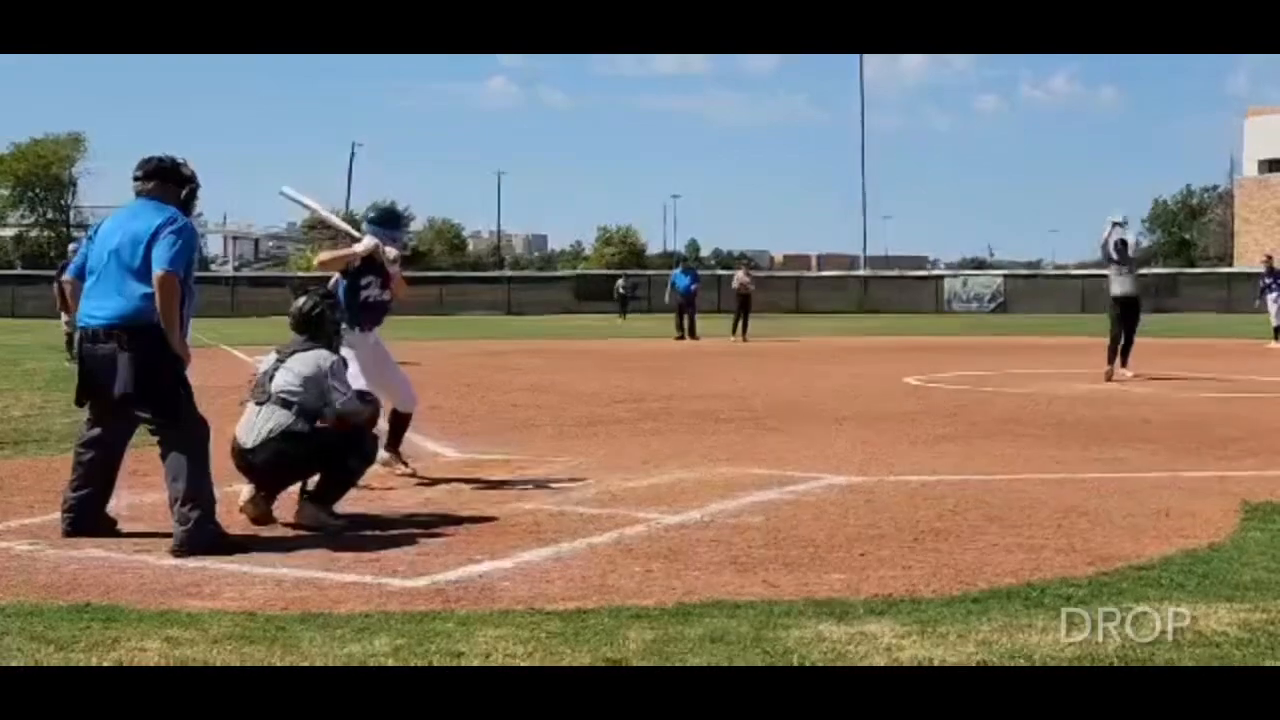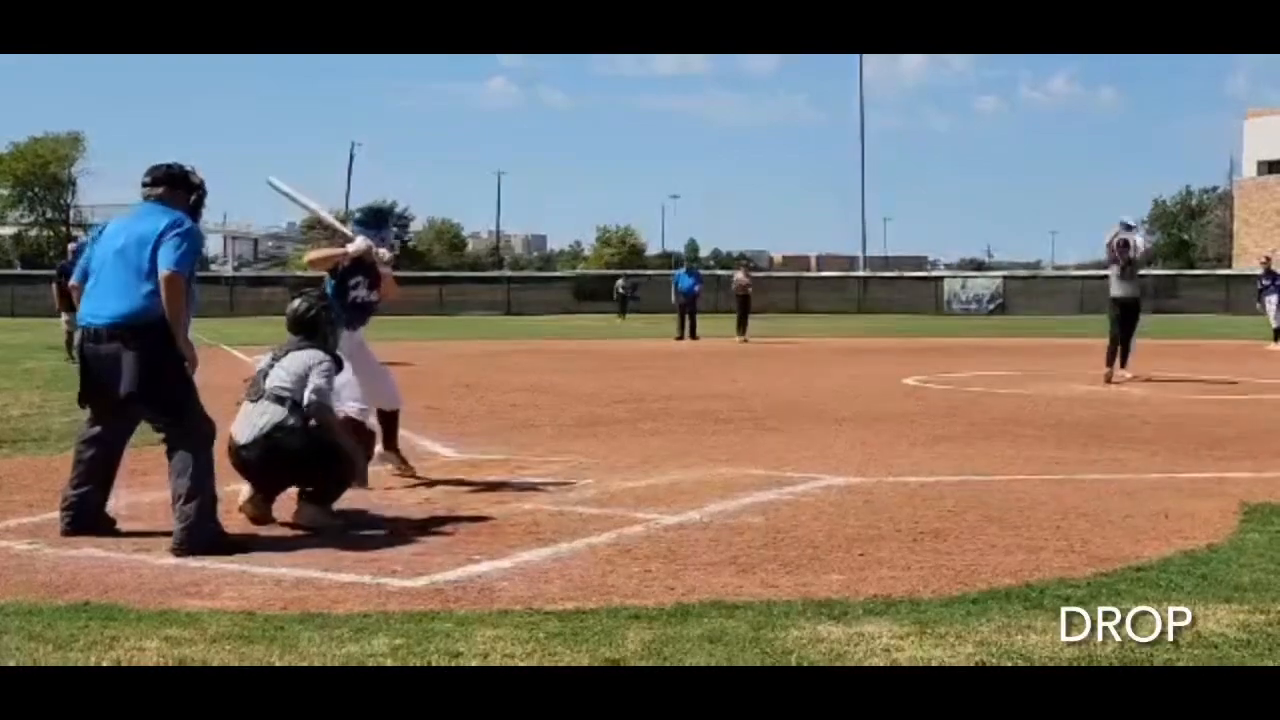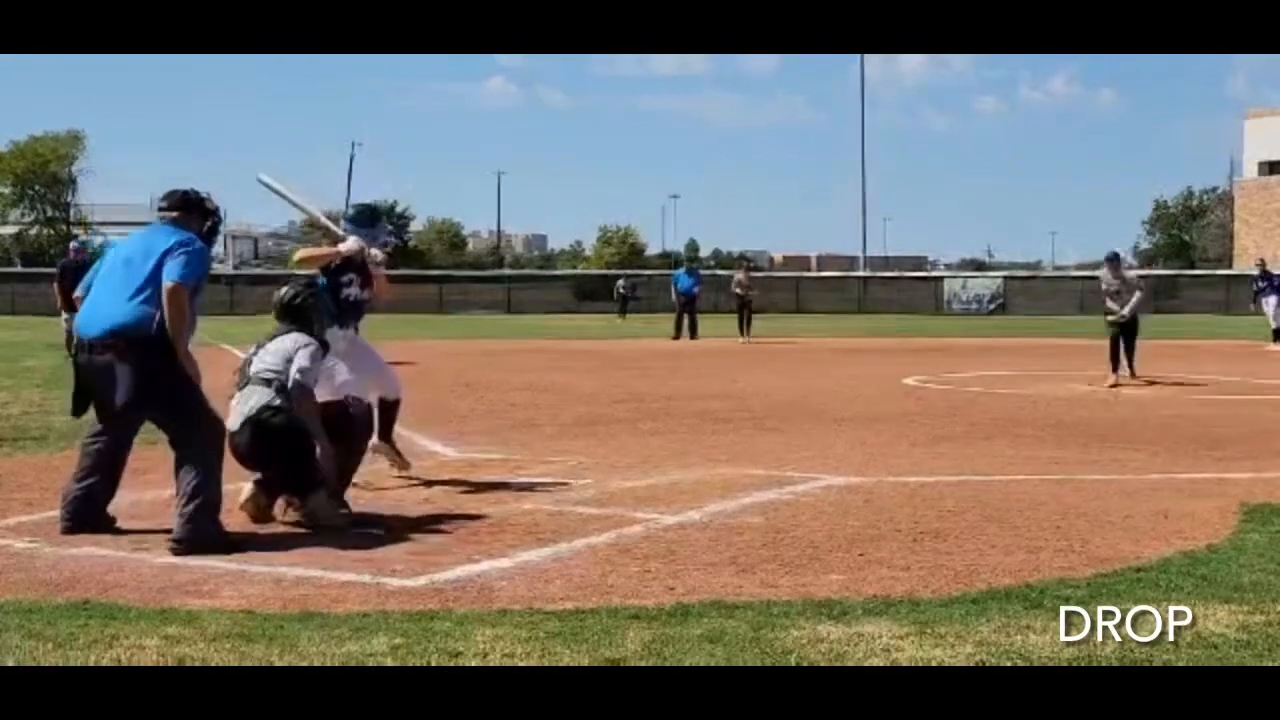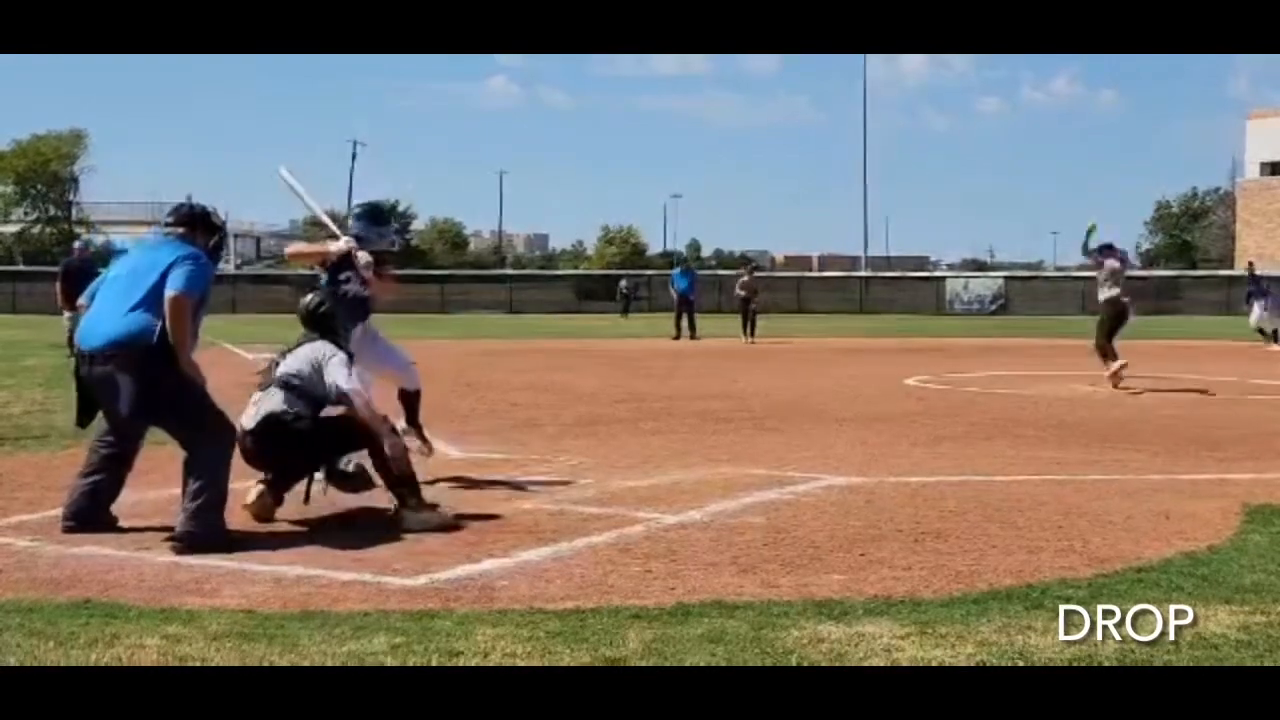
dt=0.4s
person 1, frame 1
left shoulder: (107, 224)
right shoulder: (174, 223)
left elbow: (71, 280)
right elbow: (164, 279)
right wrist: (175, 340)
left hip: (95, 343)
right hip: (139, 343)
left knee: (103, 430)
right knee: (184, 433)
left ankle: (80, 514)
right ankle: (194, 531)
person 1, frame 2
left shoulder: (113, 227)
right shoulder: (179, 226)
left elbow: (77, 283)
right elbow: (170, 279)
right wrist: (181, 339)
left hip: (95, 342)
right hip: (143, 342)
left knee: (103, 429)
right knee: (189, 431)
left ankle: (80, 514)
right ankle: (195, 531)
person 1, frame 3
left shoulder: (127, 243)
right shoulder: (189, 245)
left elbow: (81, 294)
right elbow: (173, 290)
right wrist: (182, 350)
left hip: (90, 349)
right hip: (138, 349)
left knee: (112, 429)
right knee: (200, 433)
left ankle: (80, 511)
right ankle: (196, 529)
person 1, frame 4
left shoulder: (133, 255)
right shoulder: (194, 259)
left elbow: (85, 302)
right elbow: (176, 299)
right wrist: (184, 359)
left hip: (89, 357)
right hip: (138, 358)
left knee: (121, 431)
right knee: (212, 435)
left ankle: (83, 511)
right ankle: (198, 528)
person 2, frame 1
left shoulder: (386, 263)
right shoulder: (356, 260)
left elbow: (399, 292)
right elbow: (321, 262)
left wrist: (394, 269)
right wrist: (359, 250)
left hip: (369, 339)
right hip: (343, 339)
left knee: (406, 398)
left ankle: (390, 451)
person 2, frame 2
left shoulder: (374, 263)
right shoulder: (345, 260)
left elbow: (388, 293)
right elbow: (310, 260)
left wrist: (385, 270)
right wrist: (350, 250)
left hip: (353, 339)
left knee: (389, 395)
right knee: (355, 405)
left ankle: (389, 449)
person 2, frame 3
left shoulder: (367, 261)
right shoulder: (337, 258)
left elbow: (380, 292)
right elbow: (300, 258)
left wrist: (378, 271)
right wrist: (343, 250)
left hip: (348, 336)
right hip: (323, 338)
left knee: (390, 385)
left ankle: (384, 440)
person 2, frame 4
left shoulder: (377, 258)
right shoulder: (338, 254)
left elbow: (381, 290)
right elbow: (291, 252)
left wrist: (369, 274)
right wrist: (332, 249)
left hip: (361, 332)
left knee: (409, 374)
left ankle: (412, 426)
right ankle: (333, 463)
person 3, frame 1
left shoulder: (276, 356)
right shoulder: (327, 359)
right elbow: (351, 417)
left wrist: (328, 413)
right wrist: (370, 408)
left hip: (243, 454)
right hip: (273, 455)
right knee: (363, 441)
left ankle: (260, 492)
right ankle: (316, 506)
person 3, frame 2
left shoulder: (276, 356)
right shoulder: (319, 359)
right elbow: (318, 408)
right wrist: (356, 455)
left hip: (240, 452)
right hip: (266, 451)
right knee: (359, 436)
left ankle: (259, 493)
right ankle: (313, 506)
person 3, frame 3
left shoulder: (267, 344)
right shoulder: (306, 343)
right elbow: (300, 392)
right wrist: (323, 445)
left hip: (241, 440)
right hip: (263, 432)
right knee: (357, 413)
left ankle: (263, 490)
right ankle: (327, 497)
person 3, frame 4
left shoulder: (296, 350)
right shoulder: (330, 352)
right elbow: (351, 396)
right wrist: (385, 438)
left hip: (251, 440)
right hip: (276, 434)
right knee: (379, 428)
left ankle: (269, 490)
right ankle: (412, 508)
